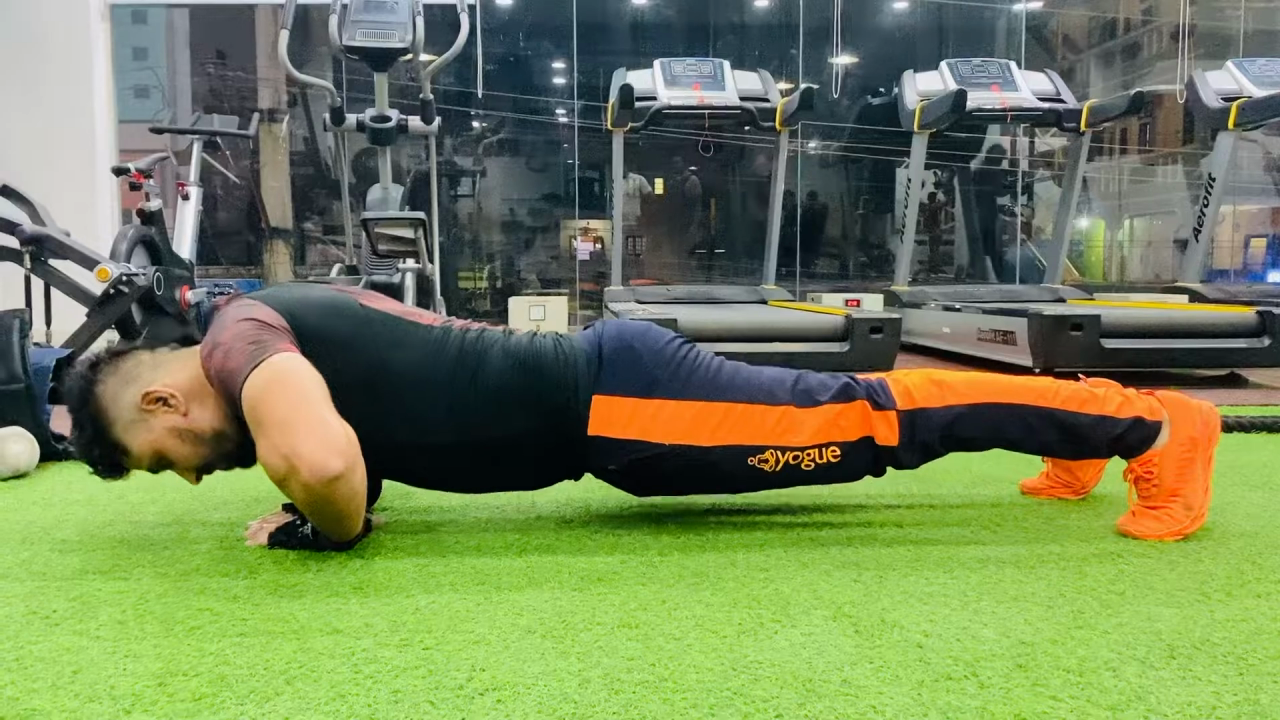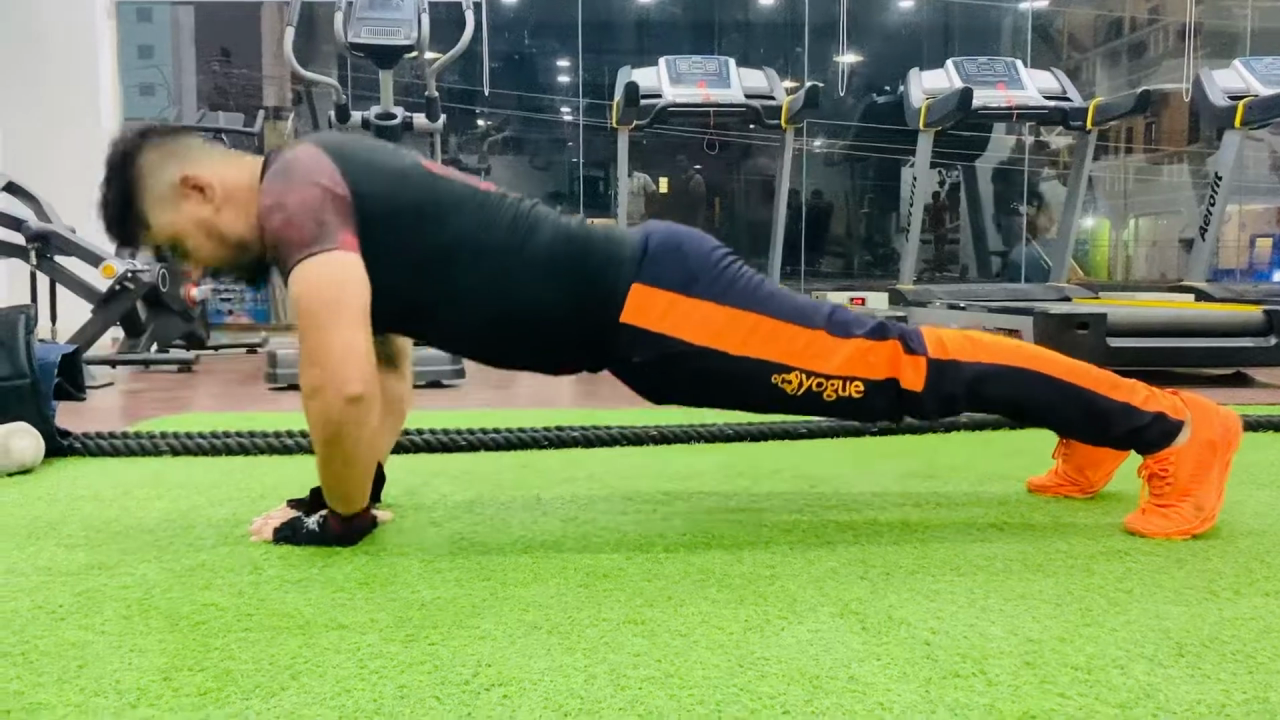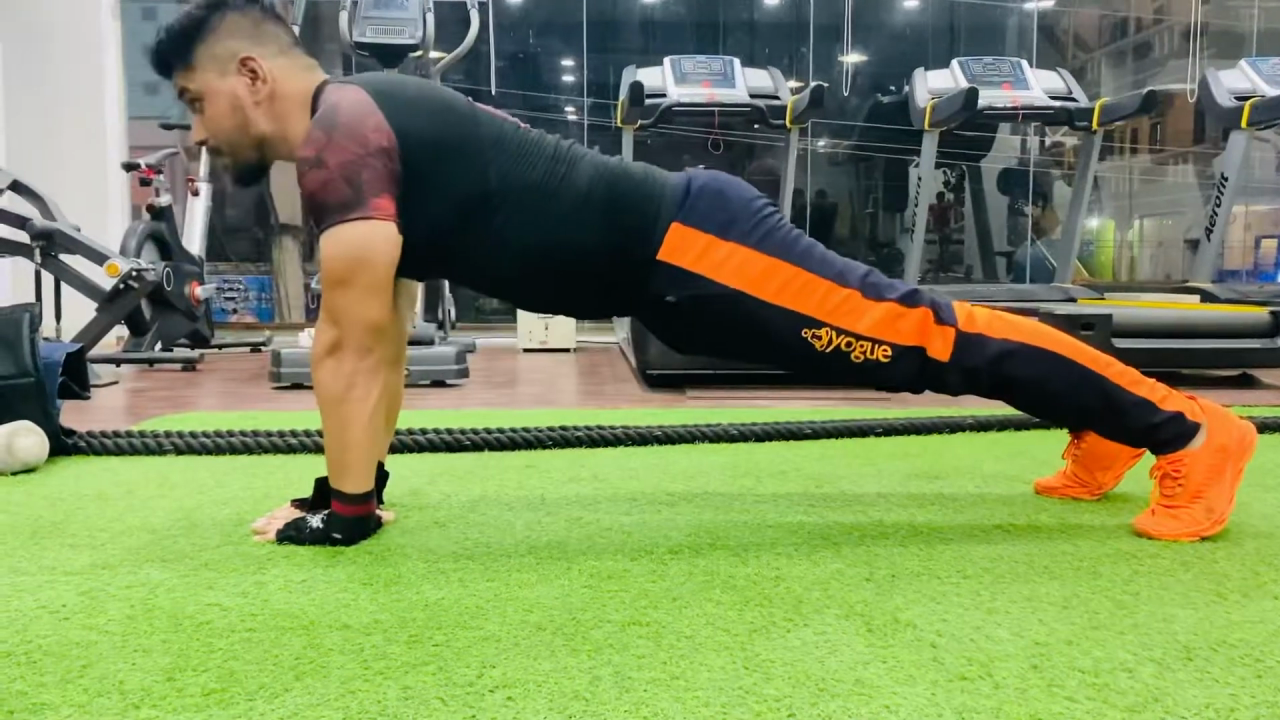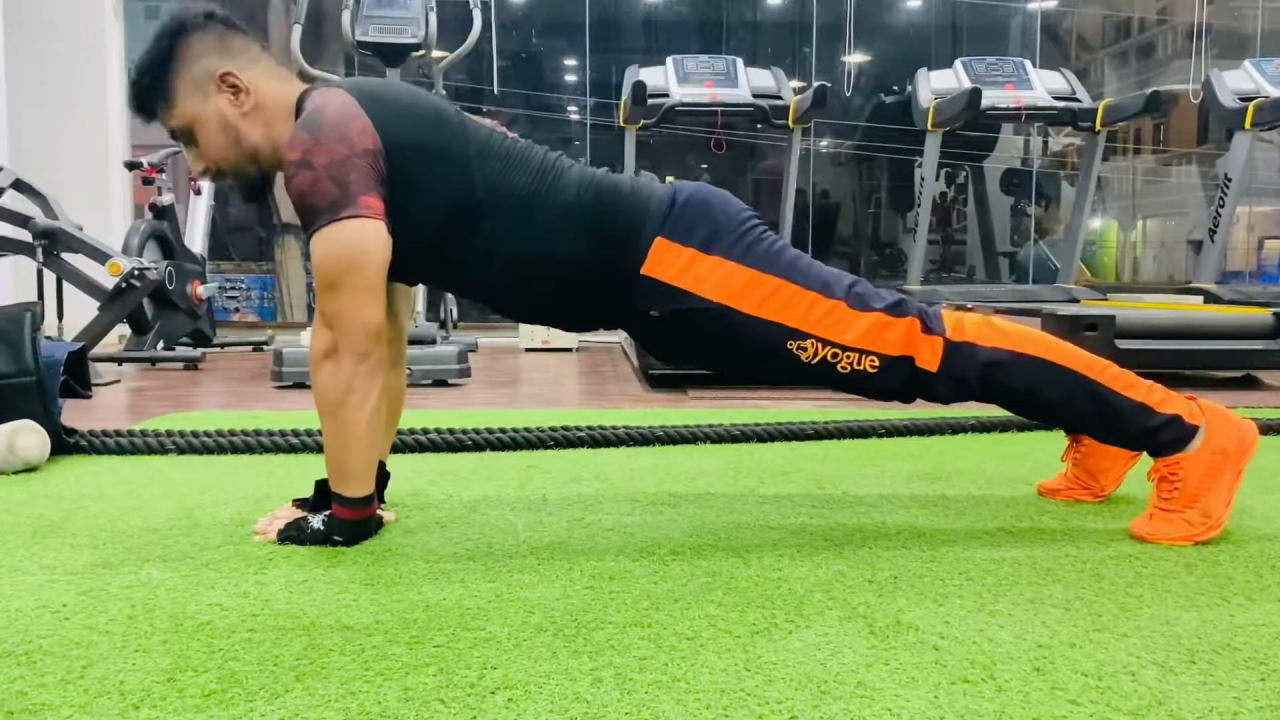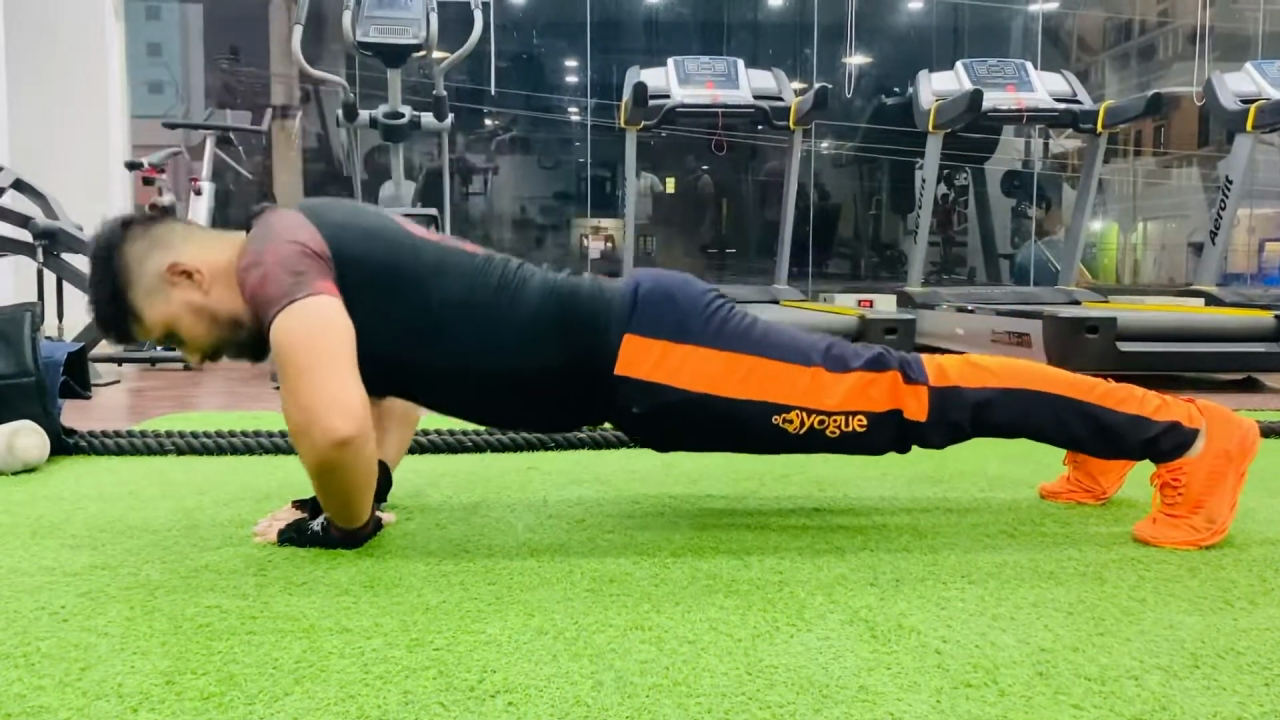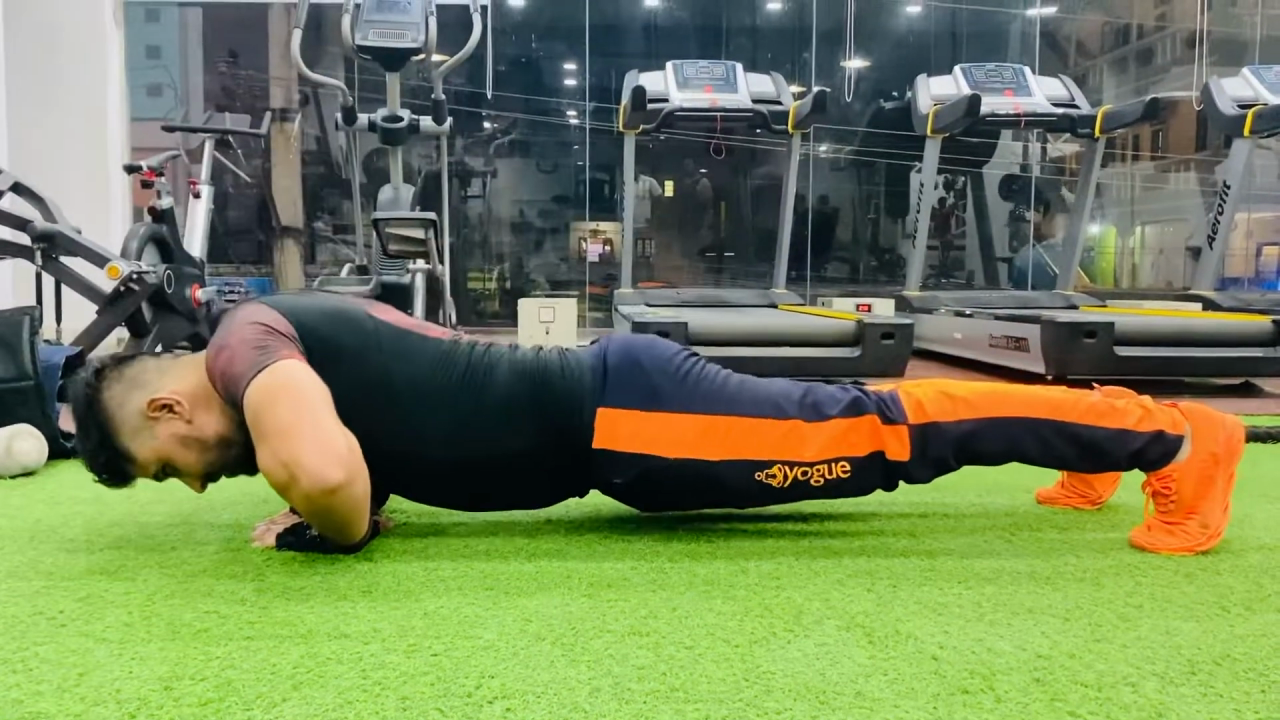
dt=0.4s
person 1, frame 1
left shoulder: (233, 338)
right shoulder: (276, 323)
left elbow: (321, 460)
left wrist: (332, 526)
right wrist: (346, 489)
left hip: (607, 407)
right hip: (597, 381)
left knee: (871, 420)
right knee: (839, 412)
left ankle: (1151, 426)
right ankle: (1076, 410)
person 1, frame 2
left shoulder: (291, 193)
right shoulder: (326, 179)
left elbow: (344, 384)
right elbow: (385, 357)
left wrist: (337, 509)
right wrist: (356, 479)
left hip: (650, 305)
right hip: (635, 303)
left knee: (890, 364)
right knee: (879, 363)
left ankle: (1167, 431)
right ankle: (1092, 417)
person 1, frame 3
left shoulder: (339, 134)
right shoulder: (359, 127)
left elbow: (349, 344)
right elbow: (383, 332)
left wrist: (343, 507)
right wrist: (359, 476)
left hip: (686, 247)
right hip: (668, 259)
left knee: (922, 337)
right knee: (904, 337)
left ankle: (1188, 434)
right ankle: (1104, 432)
person 1, frame 4
left shoulder: (324, 136)
right shoulder: (352, 130)
left elbow: (348, 347)
right elbow: (383, 333)
left wrist: (348, 505)
right wrist: (367, 471)
left hip: (669, 261)
right hip: (656, 263)
left knee: (912, 348)
right knee: (895, 347)
left ankle: (1185, 433)
right ankle: (1100, 442)
person 1, frame 5
left shoulder: (273, 254)
right shoulder: (313, 245)
left elbow: (333, 423)
right elbow: (394, 361)
left wrist: (341, 519)
right wrist: (370, 473)
left hip: (636, 355)
right hip: (625, 333)
left knee: (894, 396)
right knee: (865, 390)
left ankle: (1185, 432)
right ankle: (1101, 438)
person 1, frame 6
left shoulder: (243, 343)
right shoulder: (287, 331)
left elbow: (321, 466)
left wrist: (343, 529)
right wrist: (356, 493)
left hip: (614, 421)
right hip: (606, 396)
left knee: (878, 436)
right knee: (846, 422)
left ankle: (1174, 439)
right ankle: (1096, 424)
